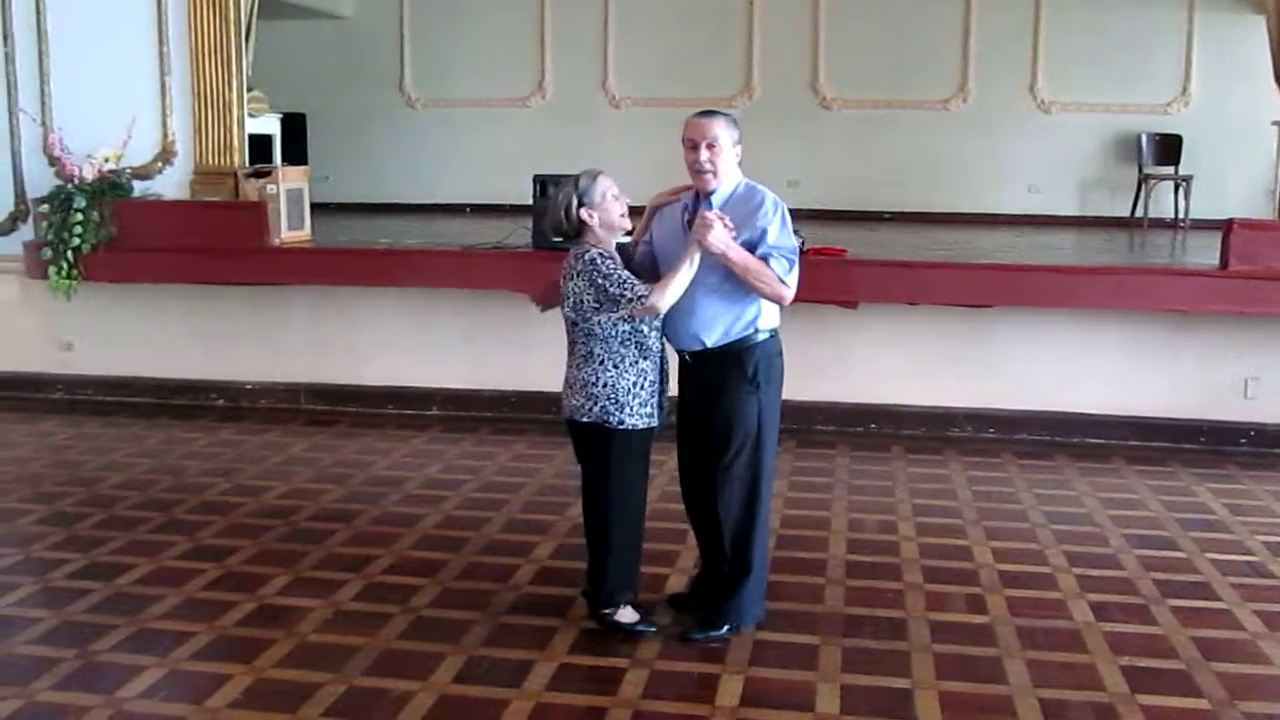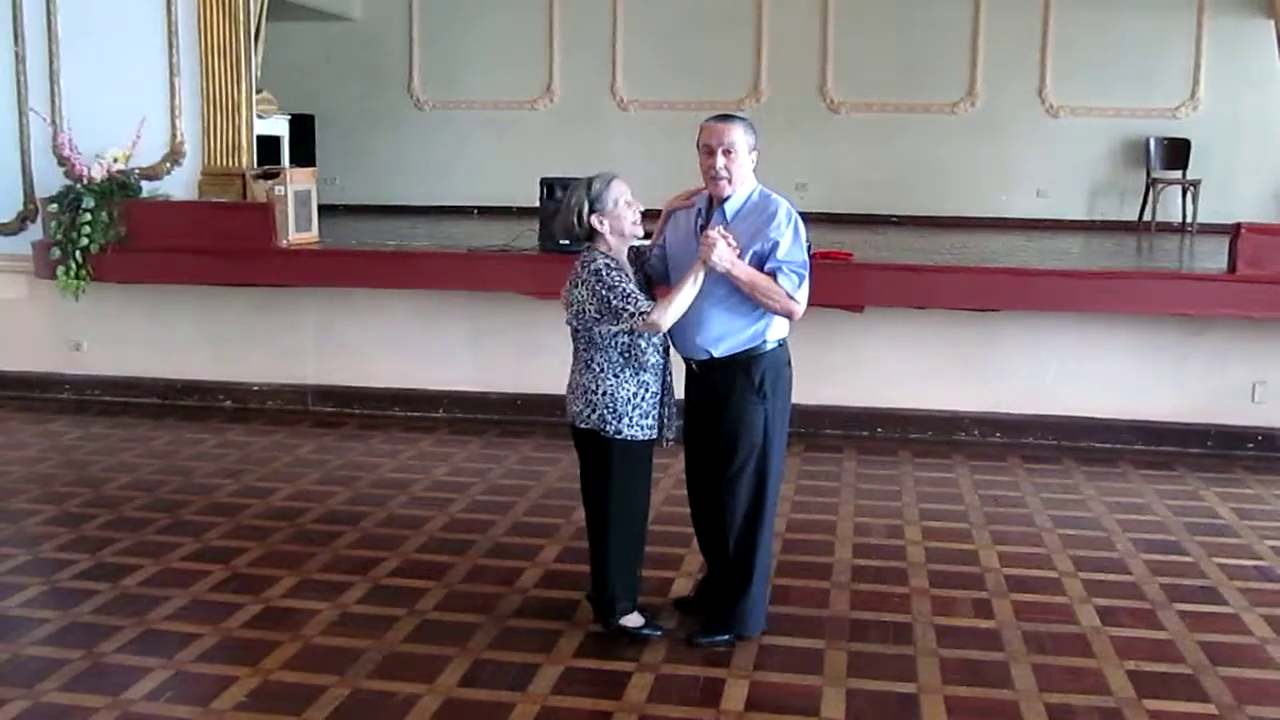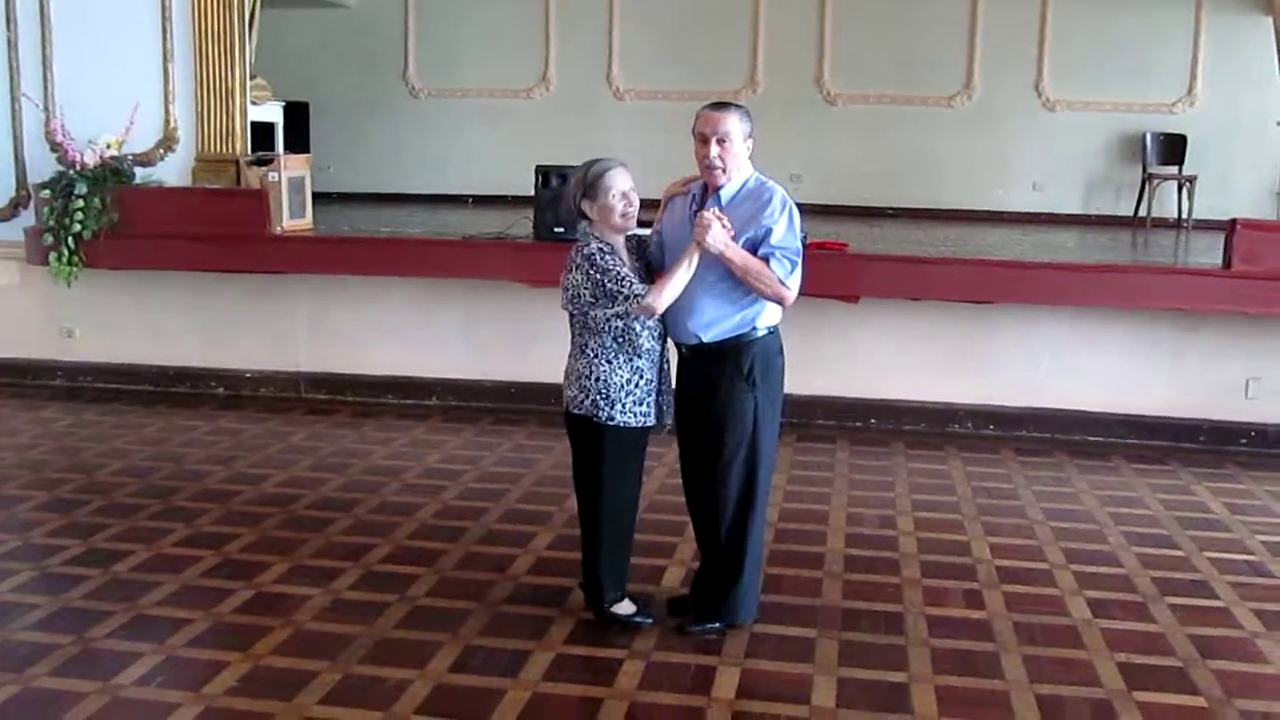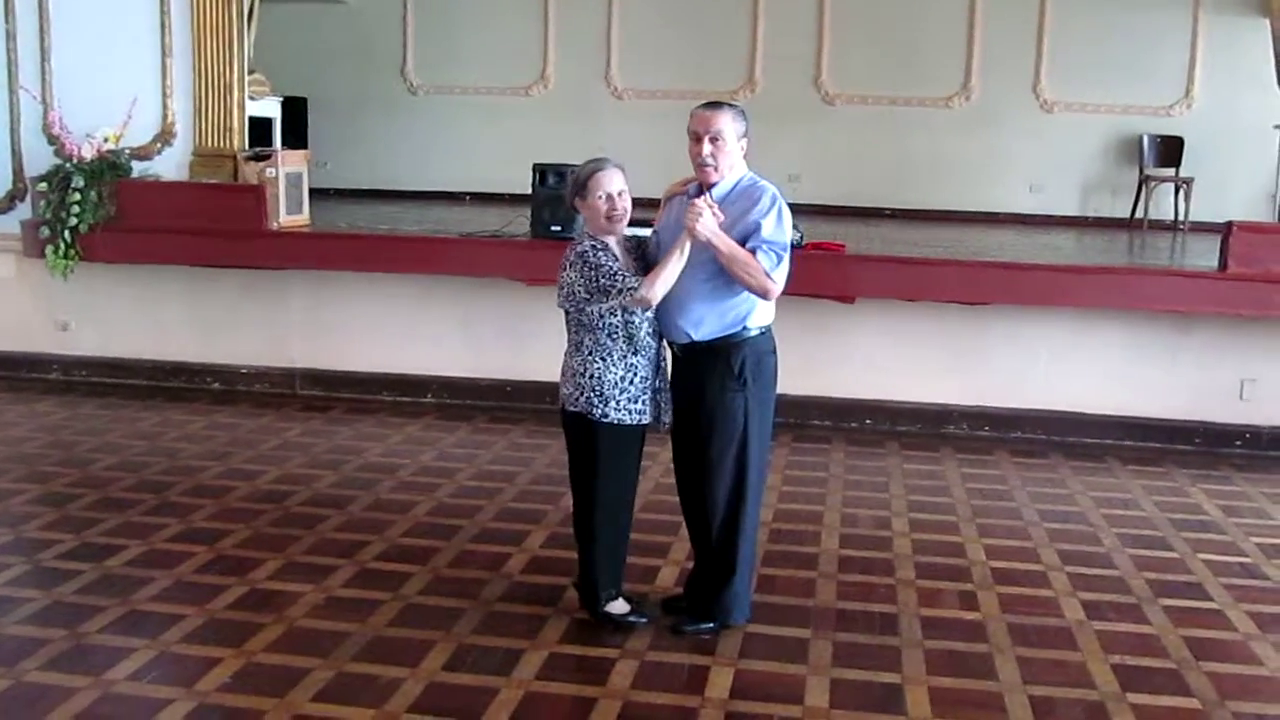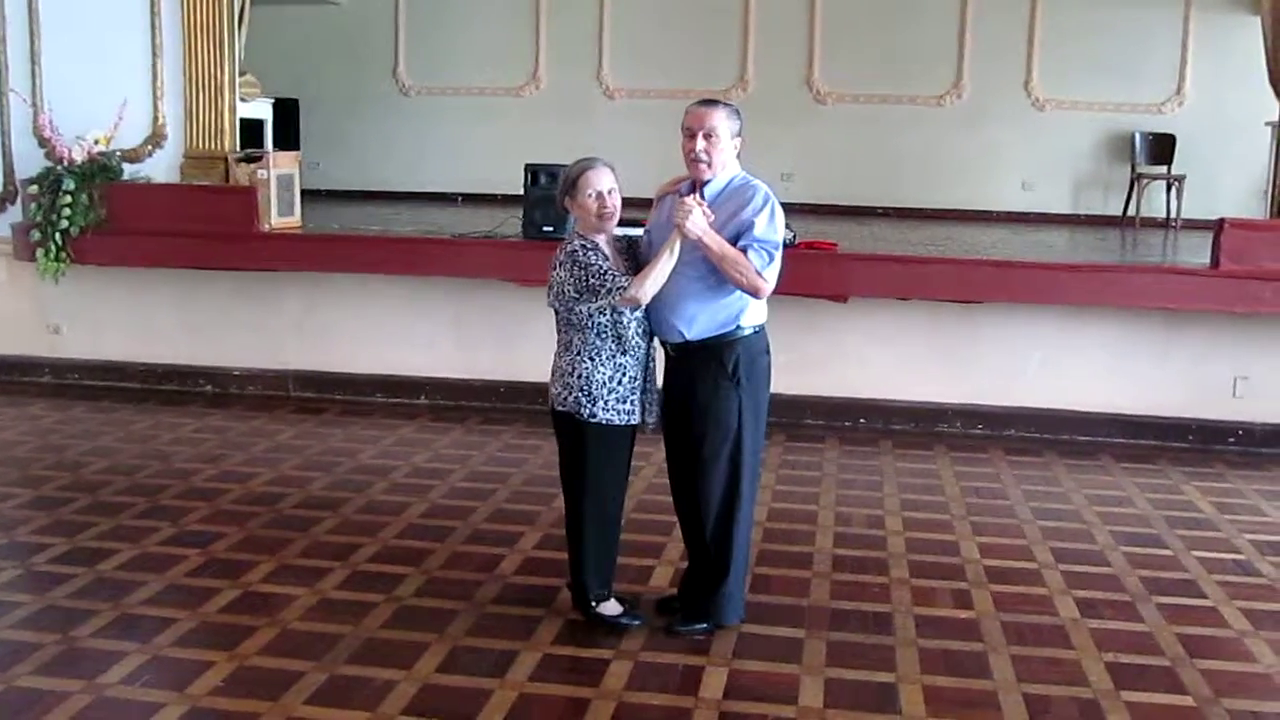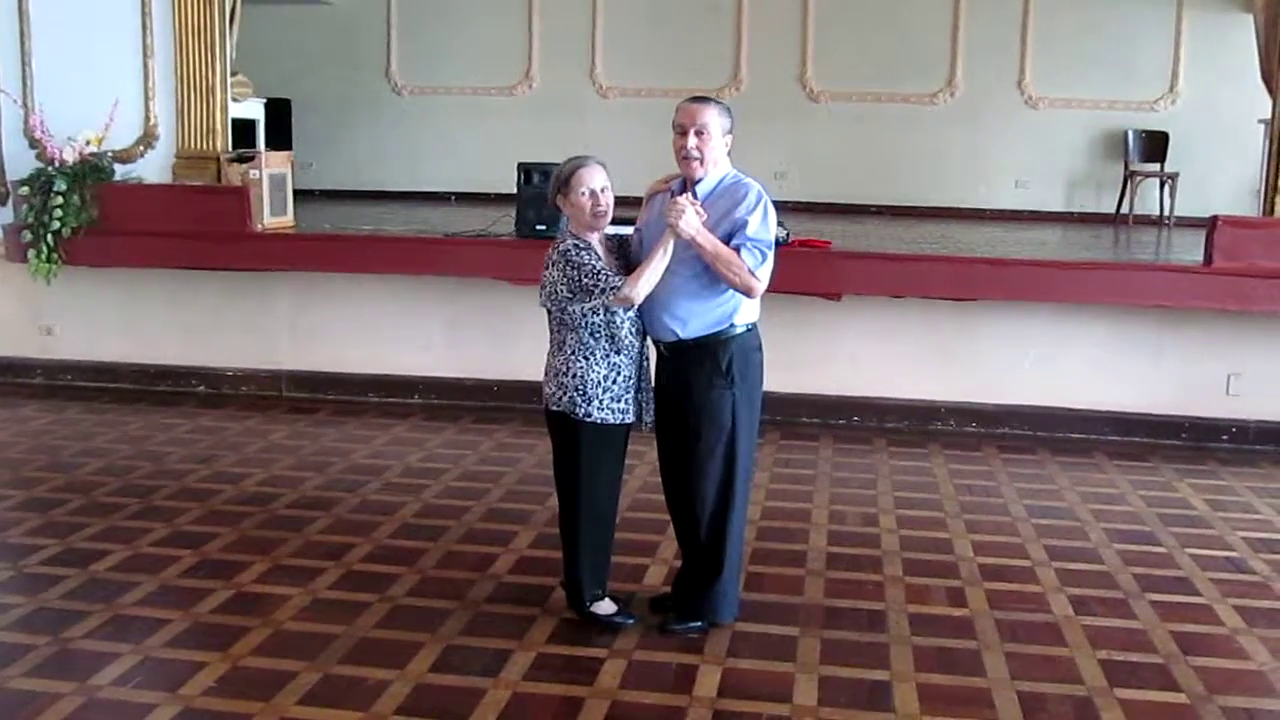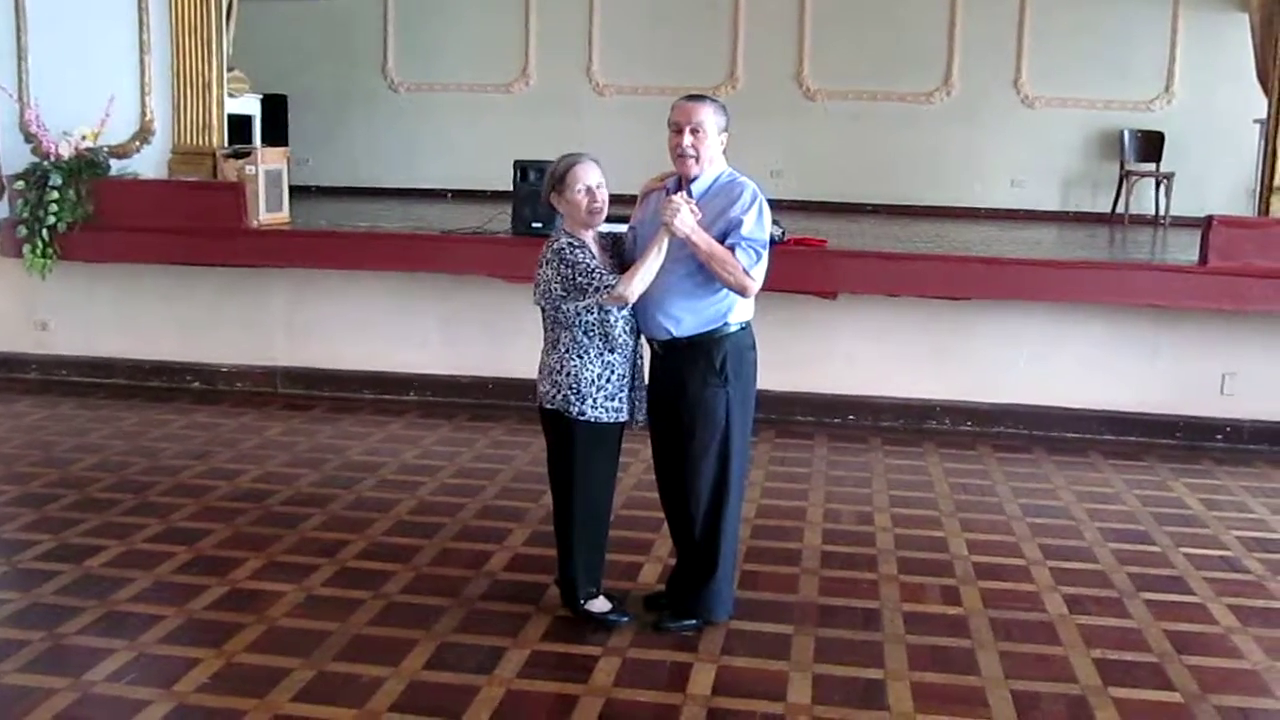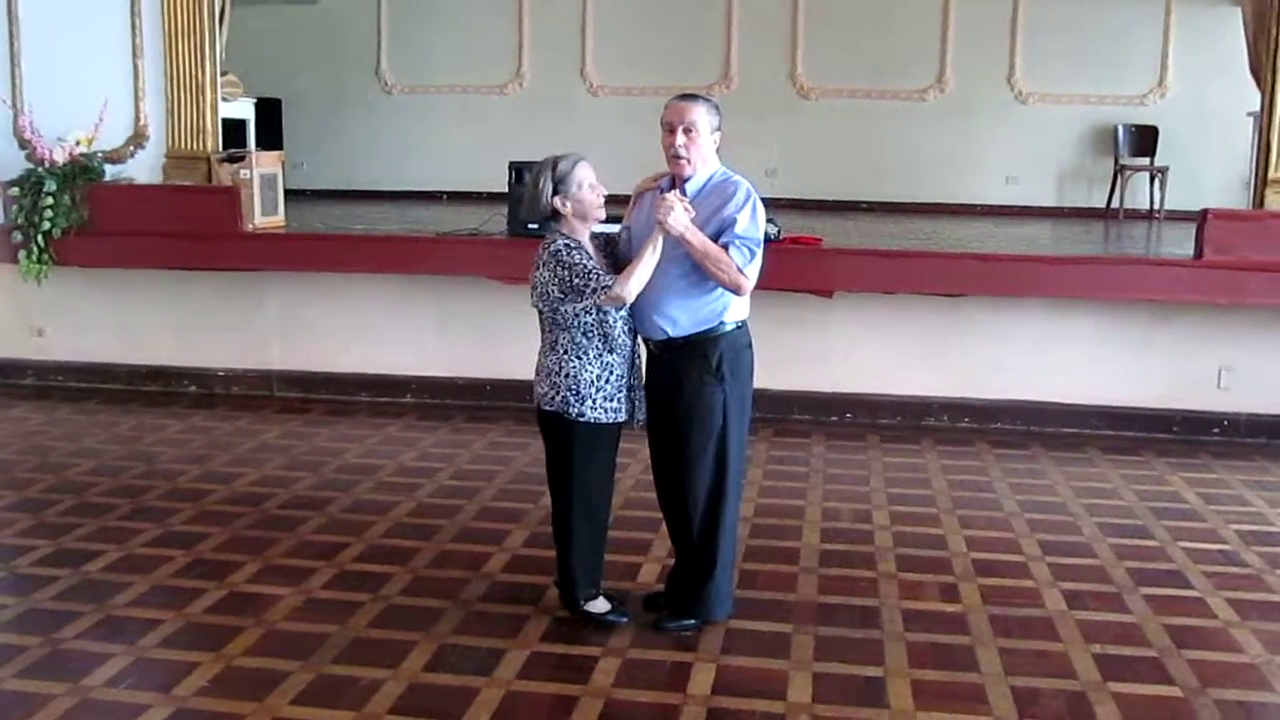
dt=0.4s
person 1, frame 1
left shoulder: (763, 206)
right shoulder: (669, 213)
left elbow: (783, 290)
right elbow: (635, 273)
left wrist: (724, 247)
left hip: (745, 363)
right hip: (693, 364)
left knee: (739, 484)
right knee: (697, 479)
left ankle: (736, 604)
right ankle: (711, 581)
person 1, frame 2
left shoulder: (776, 216)
right shoulder: (683, 216)
left elbow: (793, 304)
right elbow: (650, 278)
left wrist: (729, 264)
left hip: (752, 373)
right hip: (701, 372)
left knee: (746, 493)
right knee: (703, 485)
left ankle: (739, 612)
right ankle: (717, 586)
person 1, frame 3
left shoulder: (771, 203)
right shoulder: (679, 203)
left elbow: (784, 290)
right elbow: (651, 268)
left wrist: (722, 248)
left hip: (744, 361)
right hip: (692, 359)
left knee: (737, 483)
right knee: (699, 479)
left ankle: (731, 602)
right ankle: (708, 586)
person 1, frame 4
left shoulder: (763, 201)
right shoulder: (679, 202)
left elbow: (769, 284)
left wrist: (712, 235)
left hip: (737, 360)
right hip: (687, 358)
left knee: (729, 483)
right knee: (693, 480)
left ankle: (724, 602)
right ankle: (702, 585)
person 1, frame 5
left shoulder: (755, 200)
right shoulder: (670, 200)
left elbow: (760, 283)
left wrist: (701, 233)
left hip: (729, 359)
right hip: (679, 357)
left knee: (723, 484)
right knee: (687, 480)
left ankle: (718, 602)
right ankle: (696, 585)
person 1, frame 6
left shoulder: (747, 198)
right shoulder: (661, 198)
left elbow: (752, 282)
right elbow: (634, 268)
left wrist: (695, 233)
right wrist: (667, 228)
left hip: (722, 358)
right hip: (671, 356)
left knee: (716, 483)
right knee: (679, 479)
left ankle: (712, 600)
right ankle: (690, 582)
person 1, frame 7
left shoulder: (742, 197)
right shoulder: (655, 196)
left elbow: (747, 281)
right elbow: (628, 266)
left wrist: (690, 232)
left hip: (716, 356)
right hip: (665, 355)
left knee: (710, 481)
right knee: (674, 477)
left ankle: (706, 598)
right ankle: (684, 581)
person 1, frame 8
left shoulder: (736, 195)
right shoulder: (648, 196)
left elbow: (741, 280)
right elbow: (623, 265)
left wrist: (683, 230)
left hip: (712, 356)
right hip: (661, 355)
left knee: (709, 481)
right knee: (672, 477)
left ankle: (706, 598)
right ankle: (684, 580)
person 2, frame 1
left shoulder: (606, 257)
right shoulder: (589, 263)
right elbow: (654, 302)
left wrist: (653, 211)
right wrist: (699, 247)
left hip: (625, 403)
right hip: (607, 406)
left knee: (621, 500)
right knee: (613, 502)
left ankle: (609, 589)
right ankle: (609, 600)
person 2, frame 2
left shoulder: (626, 260)
right shoulder: (596, 272)
left elbow: (655, 259)
right elbow: (656, 320)
left wrist: (668, 216)
right wrist: (703, 265)
left hip: (631, 411)
right hip: (609, 414)
left knee: (627, 508)
right knee: (614, 509)
left ankle: (614, 595)
right ankle: (614, 606)
person 2, frame 3
left shoulder: (631, 247)
right shoulder: (590, 257)
right elbow: (651, 303)
left wrist: (669, 203)
right wrist: (698, 245)
left hip: (629, 398)
right hip: (603, 401)
left knee: (621, 496)
right knee: (606, 497)
left ankle: (605, 582)
right ankle: (605, 594)
person 2, frame 4
left shoulder: (632, 247)
right shoulder: (585, 255)
left elbow: (661, 254)
right elbow: (647, 294)
right wrist: (689, 235)
left hip: (628, 396)
right hip: (598, 398)
left knee: (618, 494)
right knee: (601, 495)
left ankle: (600, 580)
right ankle: (599, 593)
person 2, frame 5
left shoulder: (624, 247)
right shoulder: (574, 255)
right elbow: (637, 294)
right wrist: (679, 233)
left hip: (620, 395)
right hip: (587, 398)
left knee: (609, 495)
right knee: (591, 496)
left ankle: (596, 582)
right ankle: (591, 593)
person 2, frame 6
left shoulder: (616, 246)
right shoulder: (567, 255)
right elbow: (630, 294)
right wrist: (672, 233)
left hip: (614, 394)
right hip: (581, 397)
left knee: (603, 495)
right knee: (586, 496)
left ankle: (590, 582)
right ankle: (585, 593)
person 2, frame 7
left shoulder: (609, 245)
right shoulder: (561, 253)
right elbow: (624, 292)
right wrist: (666, 231)
left hip: (608, 392)
right hip: (576, 395)
left knee: (598, 493)
right knee: (579, 494)
left ankle: (585, 580)
right ankle: (579, 591)
person 2, frame 8
left shoulder: (600, 246)
right shoulder: (557, 255)
right elbow: (621, 293)
right wrist: (661, 230)
left hip: (604, 393)
right hip: (573, 396)
left knee: (596, 493)
right knee: (577, 494)
left ankle: (584, 581)
right ankle: (579, 592)
